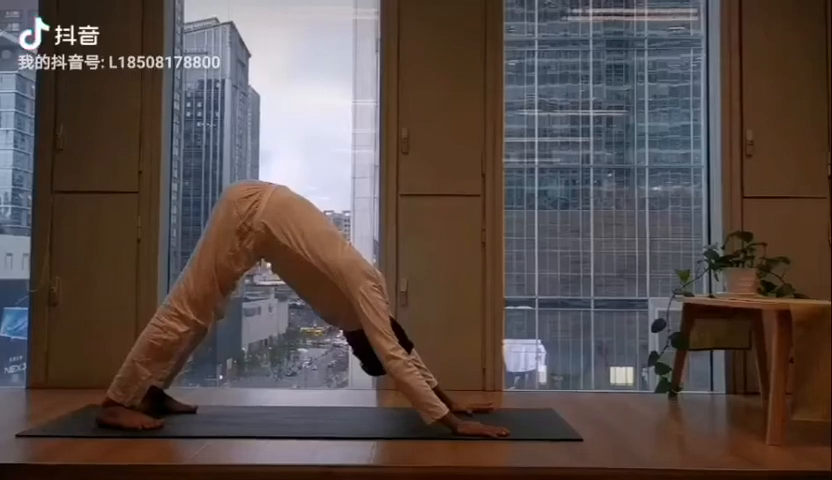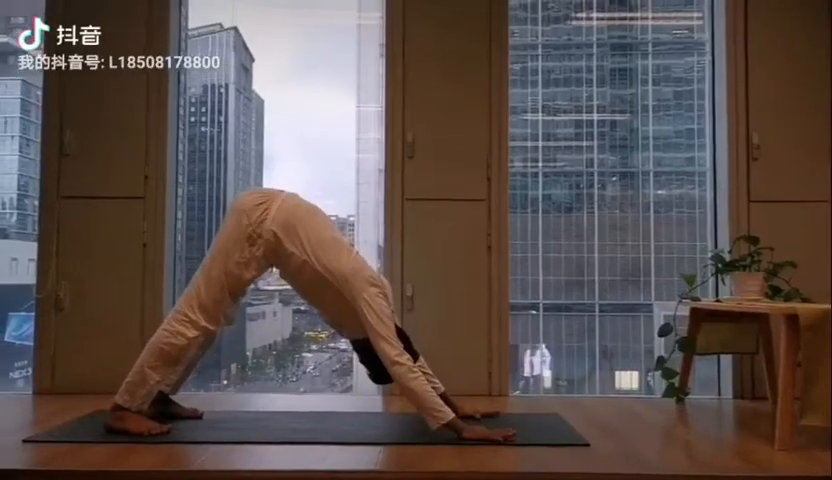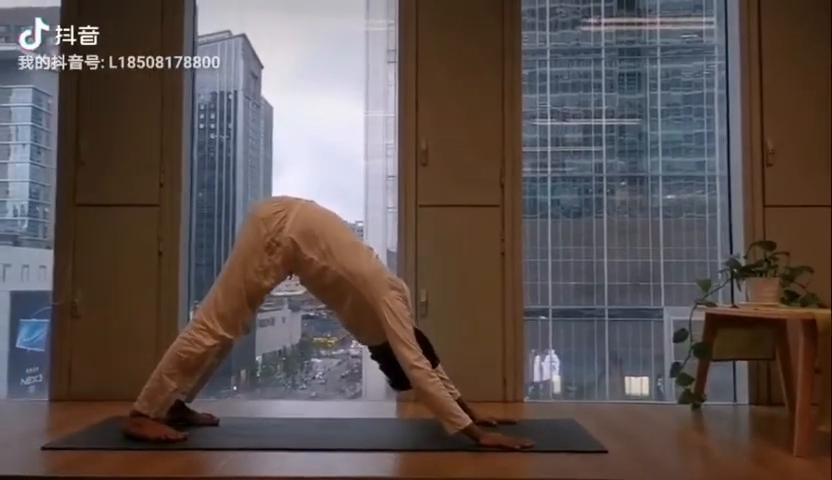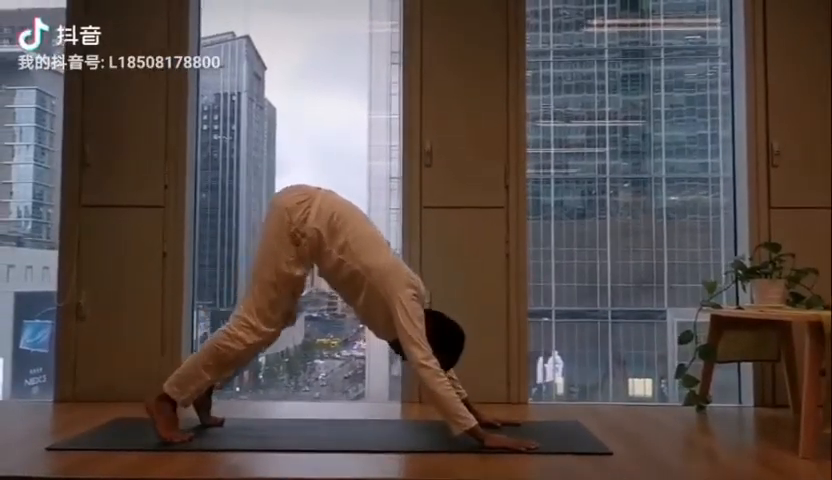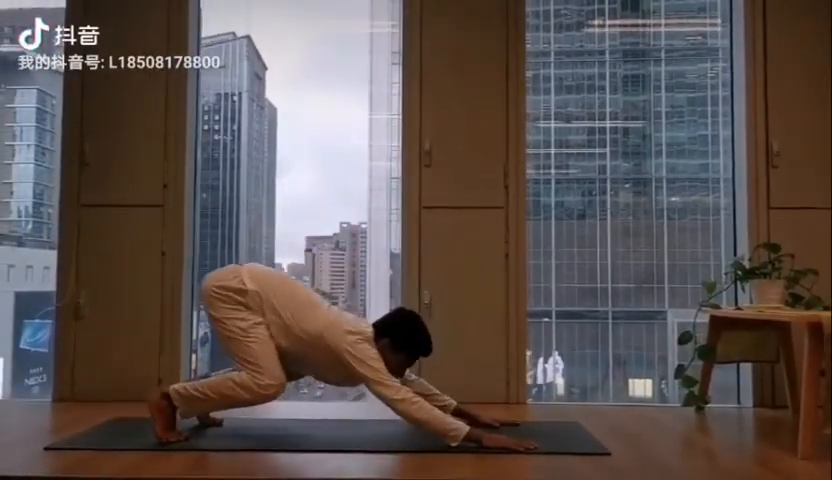
dt=1s
person 1, frame 1
left shoulder: (367, 290)
right shoulder: (362, 289)
left elbow: (404, 352)
right elbow: (395, 360)
left wrist: (450, 402)
right wrist: (453, 421)
left hip: (261, 213)
right hip: (251, 213)
left knee: (198, 312)
right knee: (188, 311)
left ankle: (151, 392)
right ankle: (117, 402)
person 1, frame 2
left shoulder: (372, 296)
right shoulder: (367, 296)
left elbow: (409, 358)
right elbow: (399, 364)
left wrist: (455, 407)
right wrist: (458, 426)
left hip: (272, 222)
right hip: (261, 220)
left knee: (206, 318)
right knee: (198, 316)
left ankle: (157, 397)
right ankle: (125, 407)
person 1, frame 3
left shoulder: (391, 302)
right shoulder: (387, 300)
left elbow: (427, 365)
right elbow: (418, 370)
left wrist: (470, 413)
right wrist: (475, 432)
left hip: (288, 228)
right hip: (278, 229)
left knee: (225, 326)
right knee: (216, 325)
left ankle: (173, 404)
right ankle: (143, 414)
person 1, frame 4
left shoulder: (410, 298)
right shoulder: (404, 299)
left elbow: (434, 362)
right elbow: (427, 368)
left wrist: (472, 411)
right wrist: (480, 433)
left hip: (306, 212)
right hip: (301, 214)
left knee: (279, 319)
right knee: (258, 324)
left ankle: (202, 389)
right ankle: (167, 399)
person 1, frame 5
left shoulder: (367, 340)
right shoulder: (355, 345)
left elbow: (409, 385)
right elbow: (401, 399)
left wrist: (465, 413)
right wrist: (475, 436)
left hip: (249, 287)
right hip: (231, 289)
left knee: (293, 368)
right knee: (267, 383)
left ankle: (196, 403)
right ankle: (170, 400)
